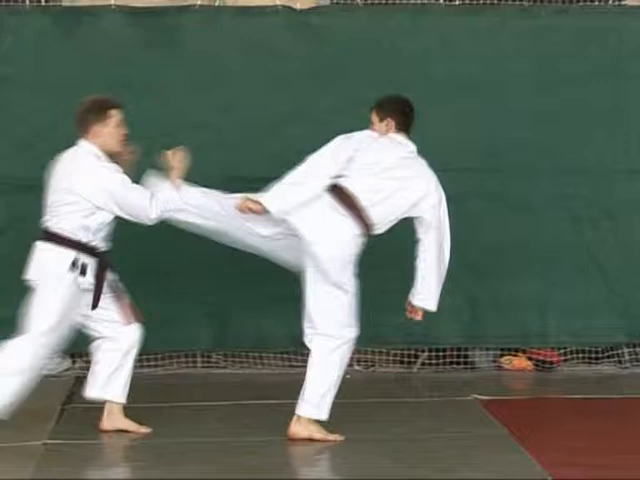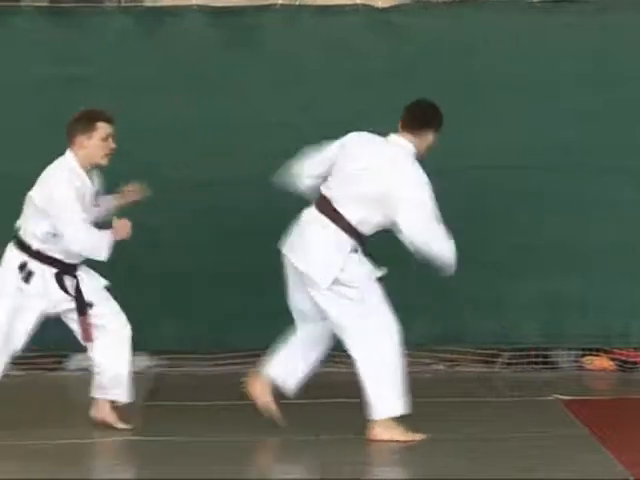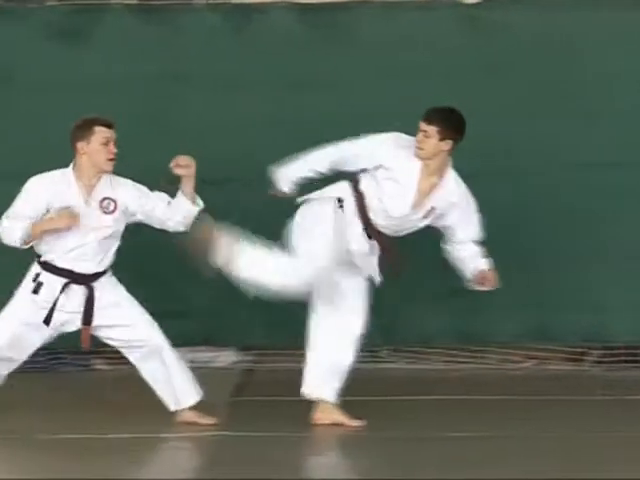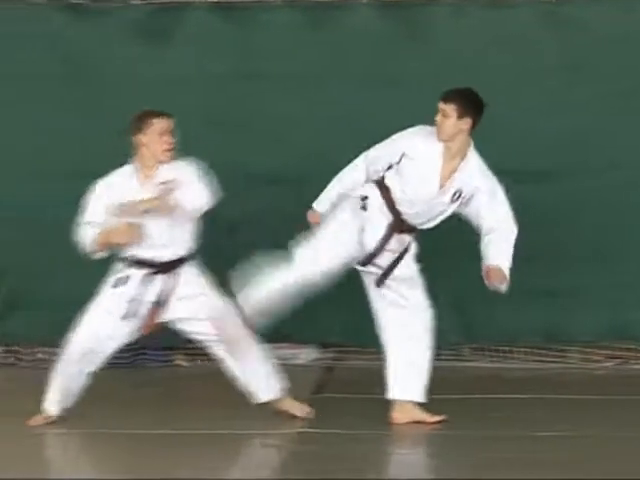
dt=0.3s
person 1, frame 1
left shoulder: (360, 141)
right shoulder: (427, 182)
left elbow: (313, 172)
right elbow: (436, 241)
left wrist: (266, 201)
right wrist: (422, 297)
left hip: (310, 215)
right hip: (338, 244)
left knee: (226, 211)
right knee: (334, 333)
left ankle: (162, 192)
right ankle: (306, 420)
person 1, frame 2
left shoulder: (357, 141)
right shoulder: (410, 177)
left elbow: (308, 170)
right elbow: (425, 235)
left wrist: (312, 183)
right wrist: (446, 258)
left hip: (306, 237)
right hip: (336, 256)
left knee: (316, 325)
right knee: (376, 332)
left ankle: (266, 380)
right ankle: (383, 422)
person 1, frame 3
left shoulder: (459, 197)
right shoulder: (394, 146)
left elbow: (460, 237)
right elbow: (339, 153)
left wrist: (479, 268)
right wrist: (288, 175)
left hip: (361, 245)
right hip: (334, 214)
left knee: (344, 320)
right knee: (306, 271)
left ankle: (324, 404)
right ankle: (228, 249)
person 1, frame 4
left shoulder: (481, 182)
right shoulder: (416, 139)
left elbow: (500, 226)
right elbow: (366, 165)
left wrist: (496, 263)
right wrist: (323, 205)
left hip: (395, 245)
right hip: (364, 216)
left knee: (412, 317)
right knee: (310, 266)
left ankle: (404, 404)
right ankle: (246, 308)
person 2, frame 1
left shoulder: (70, 160)
right shoulder: (101, 172)
right elbow: (147, 210)
right wrist: (175, 175)
left hip: (77, 267)
right hip: (66, 265)
left knee: (123, 330)
right knee: (39, 341)
left ankle: (112, 412)
person 2, frame 2
left shoulder: (88, 178)
right shoulder: (63, 181)
right elbow: (80, 239)
left wrist: (120, 200)
right wrist: (113, 234)
left hip: (66, 275)
right hip: (30, 273)
left knee: (114, 328)
left ankle: (104, 404)
person 2, frame 3
left shoulder: (122, 190)
right shoulder: (43, 185)
left elbow: (177, 218)
left wrist: (188, 179)
right wrist: (45, 225)
left hip: (98, 290)
right hip: (49, 286)
left knee: (150, 340)
left ankle: (186, 407)
person 2, frame 4
left shoulder: (185, 172)
right shoulder: (110, 185)
left elbow: (201, 199)
right elbow: (87, 235)
left wrist: (144, 205)
right wrist: (110, 236)
left hip: (182, 278)
right hip: (132, 280)
left knee: (232, 331)
right knee: (84, 343)
left ankle: (277, 397)
right ankle: (53, 408)
